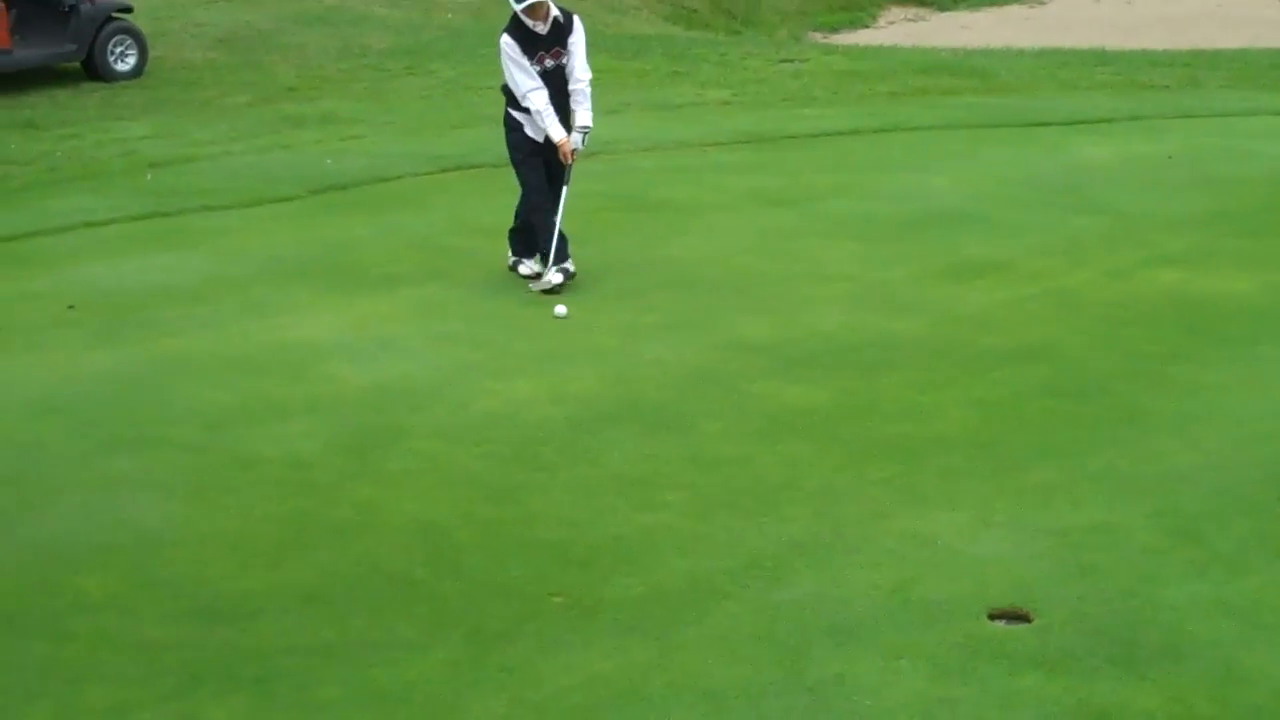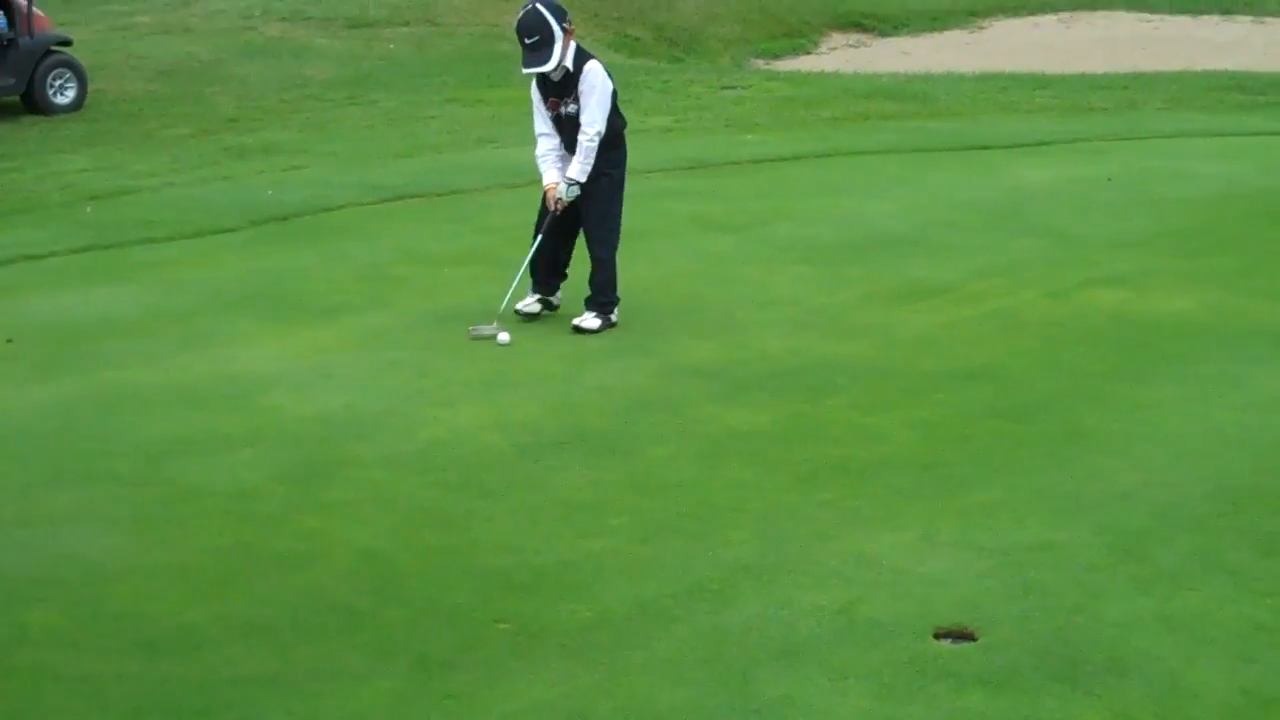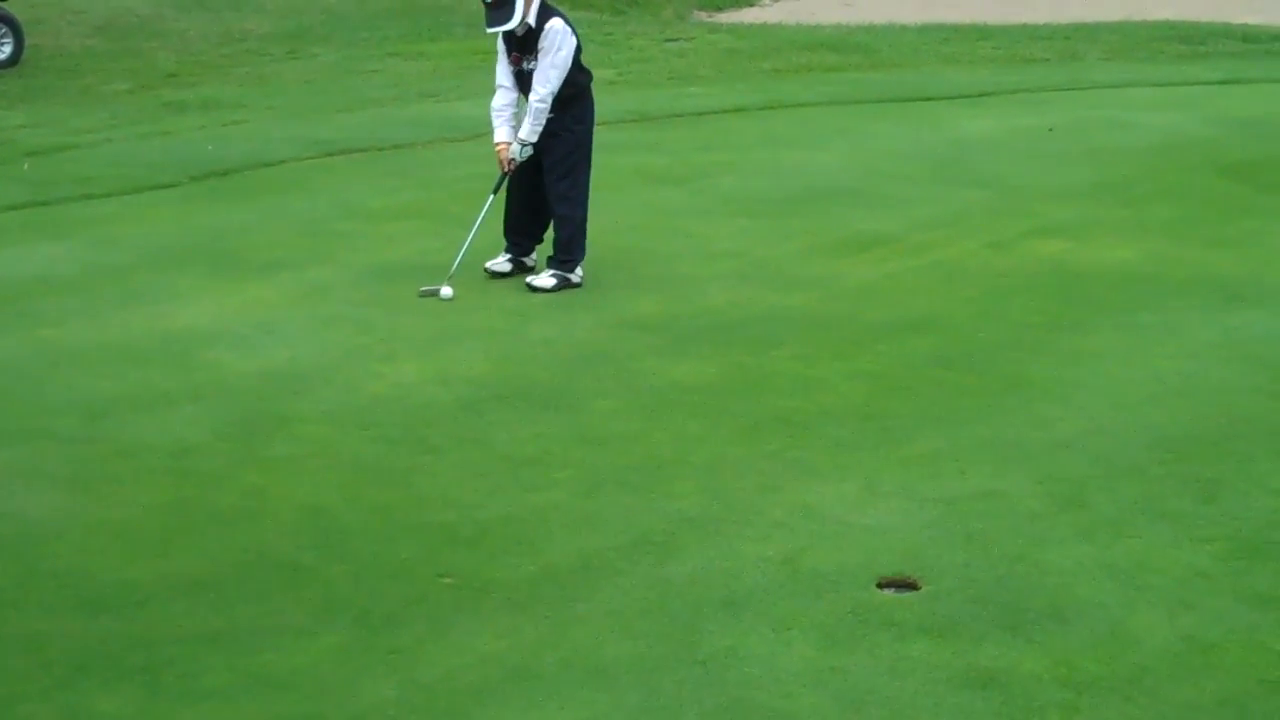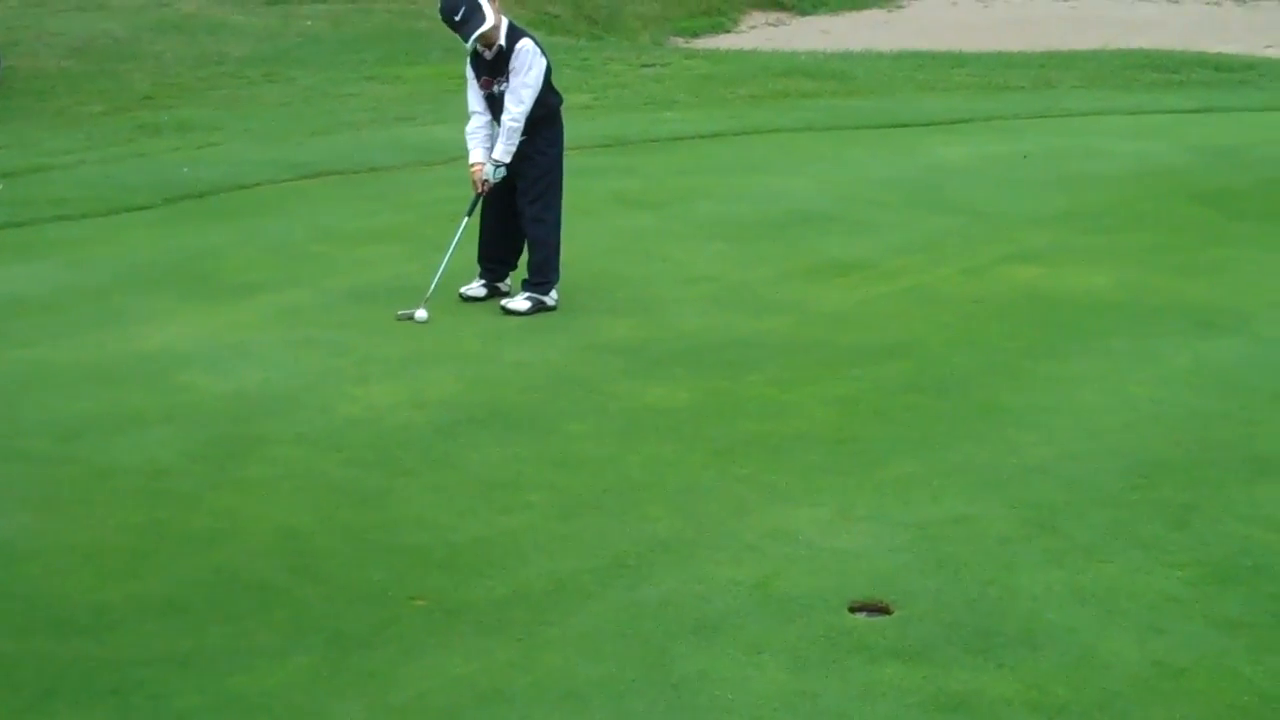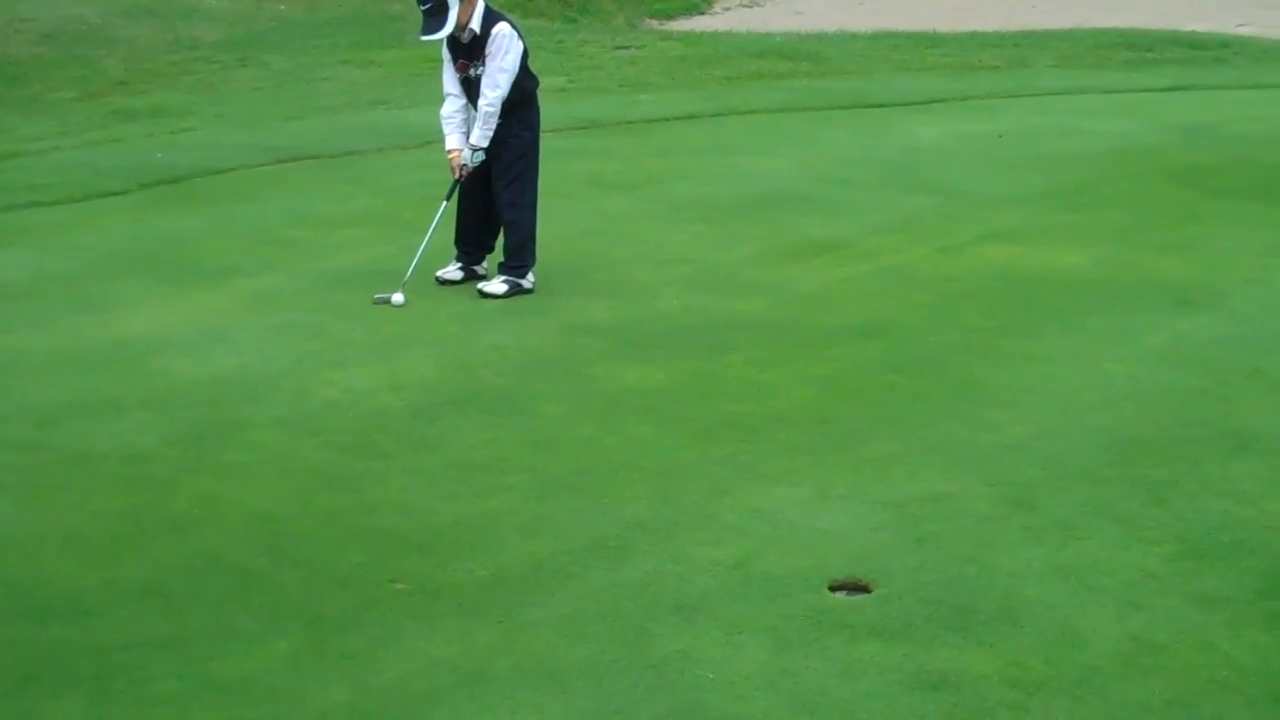
dt=1s
person 1, frame 1
right shoulder: (511, 40)
left elbow: (579, 78)
right elbow: (531, 94)
left wrist: (581, 126)
right wrist: (559, 137)
left hip: (558, 118)
right hip: (525, 123)
left knee: (550, 192)
right knee: (536, 192)
left ankle: (523, 250)
right ankle: (557, 259)
person 1, frame 2
left shoulder: (590, 70)
right shoulder: (540, 81)
left elbow: (591, 132)
right elbow: (546, 136)
left wrist: (573, 181)
right wrist: (552, 181)
left hip: (603, 161)
right hip: (569, 162)
left knee: (599, 233)
right knee: (549, 226)
left ankle: (603, 307)
right ankle: (545, 290)
person 1, frame 3
left shoulder: (554, 28)
right shoulder: (507, 32)
left elbow: (544, 92)
right elbow: (505, 88)
left wrist: (523, 141)
right wrist: (503, 138)
left hip: (570, 114)
right hip: (538, 114)
left knee: (564, 189)
right knee: (523, 182)
left ankle: (567, 266)
right ankle: (520, 251)
person 1, frame 4
left shoulder: (524, 48)
right shoulder: (476, 58)
left elbow: (516, 112)
right elbow: (479, 113)
left wrist: (496, 161)
right wrist: (478, 160)
left hip: (540, 137)
right hip: (507, 138)
left knee: (537, 211)
right knee: (497, 208)
left ankle: (542, 288)
right ankle: (494, 276)
person 1, frame 5
left shoulder: (500, 32)
right shoulder: (452, 39)
left elbow: (493, 96)
right elbow: (453, 95)
left wrist: (473, 146)
right wrist: (454, 145)
left hip: (515, 119)
right hip: (482, 121)
left knee: (512, 194)
right knee: (473, 191)
left ankle: (518, 271)
right ankle: (470, 259)
